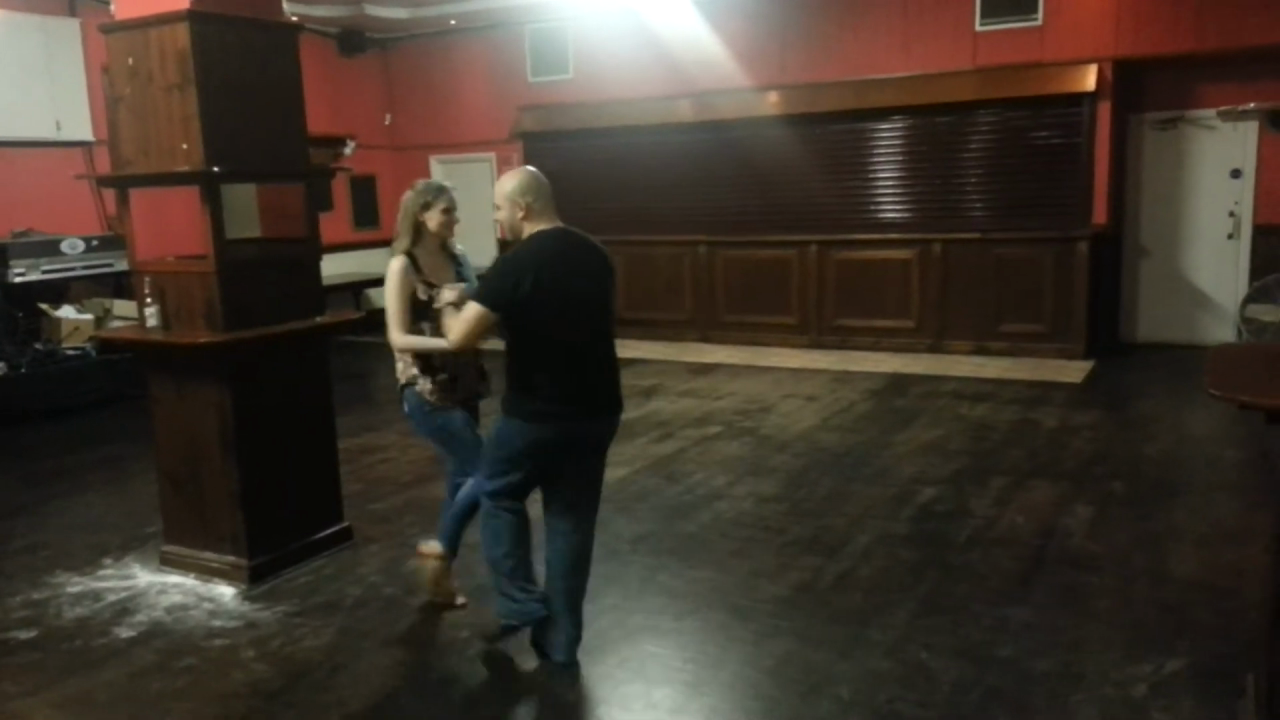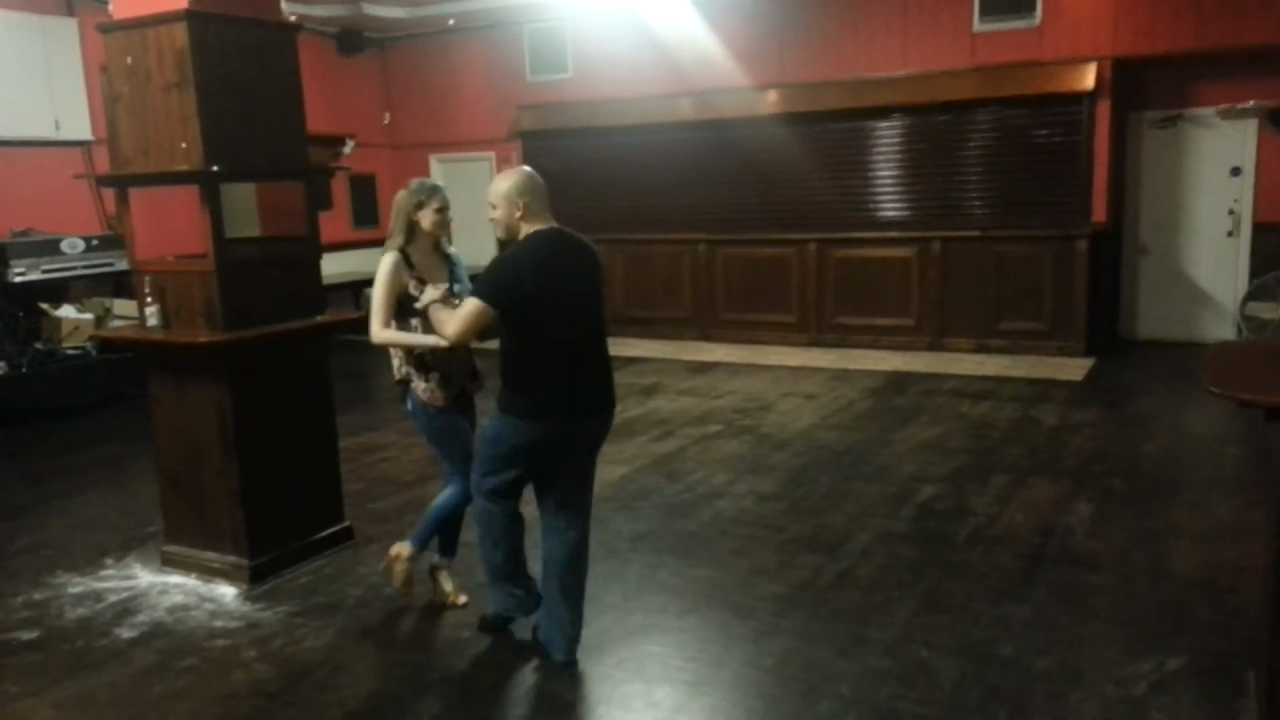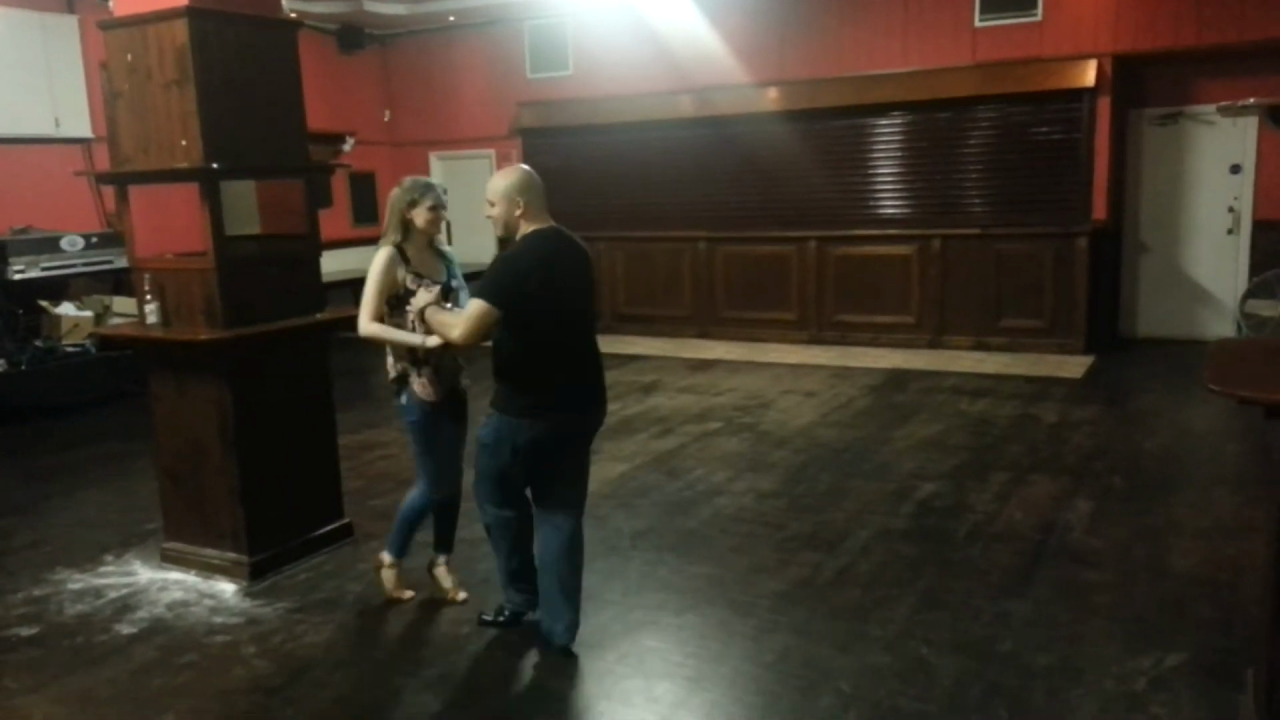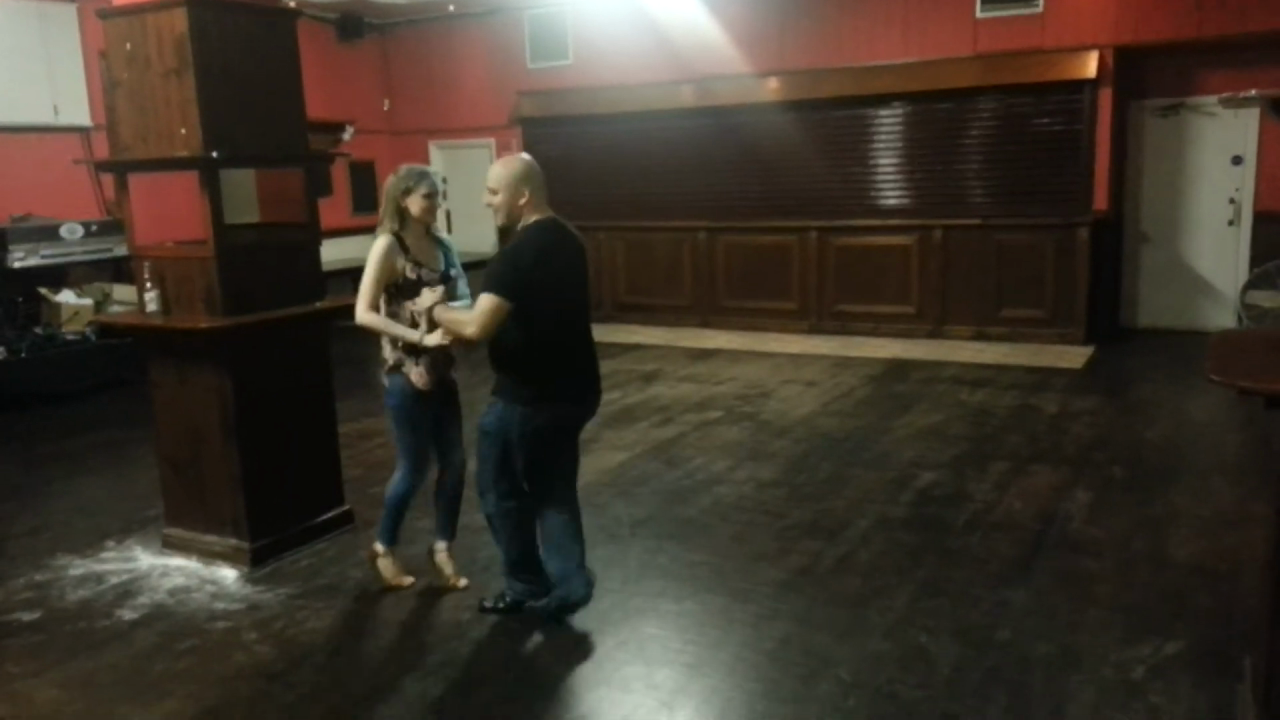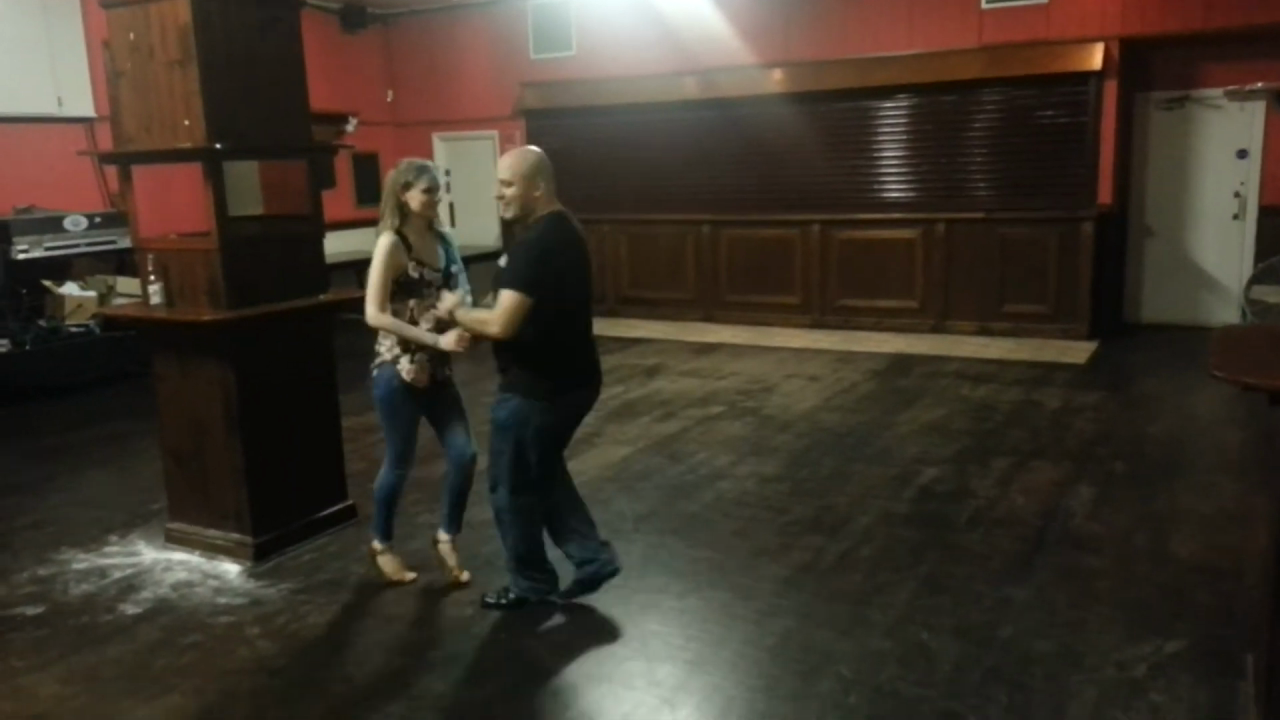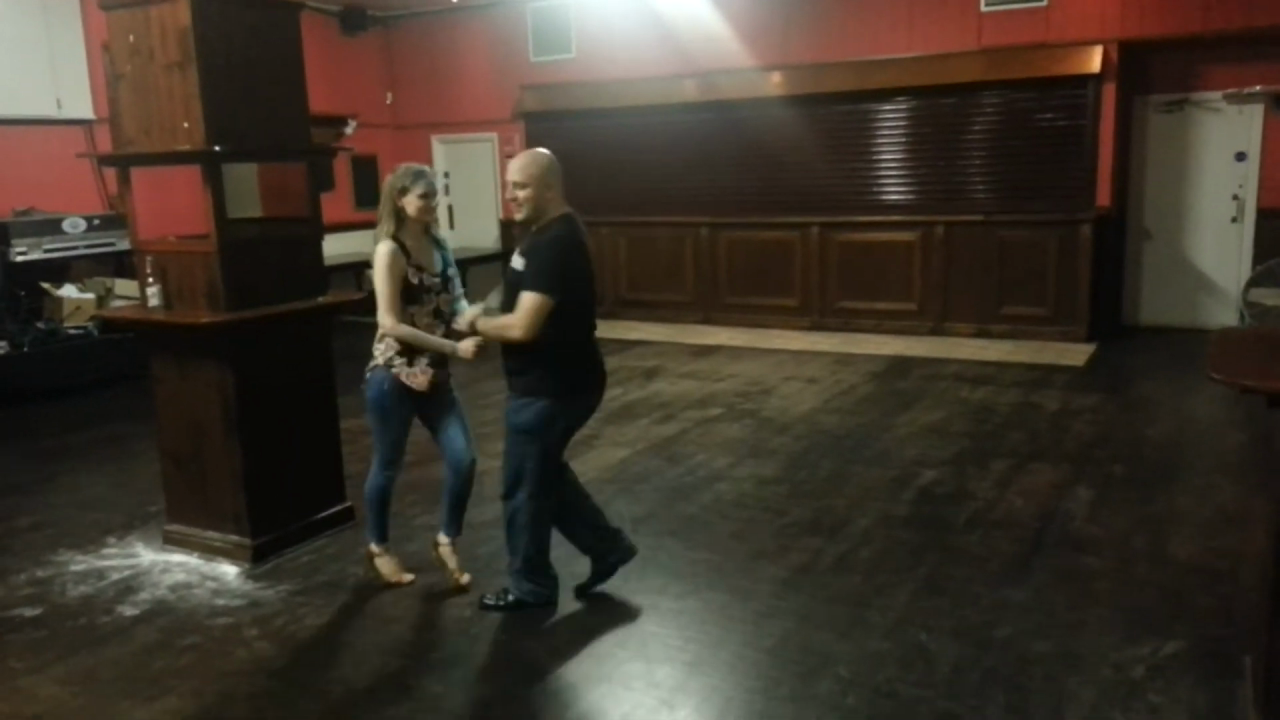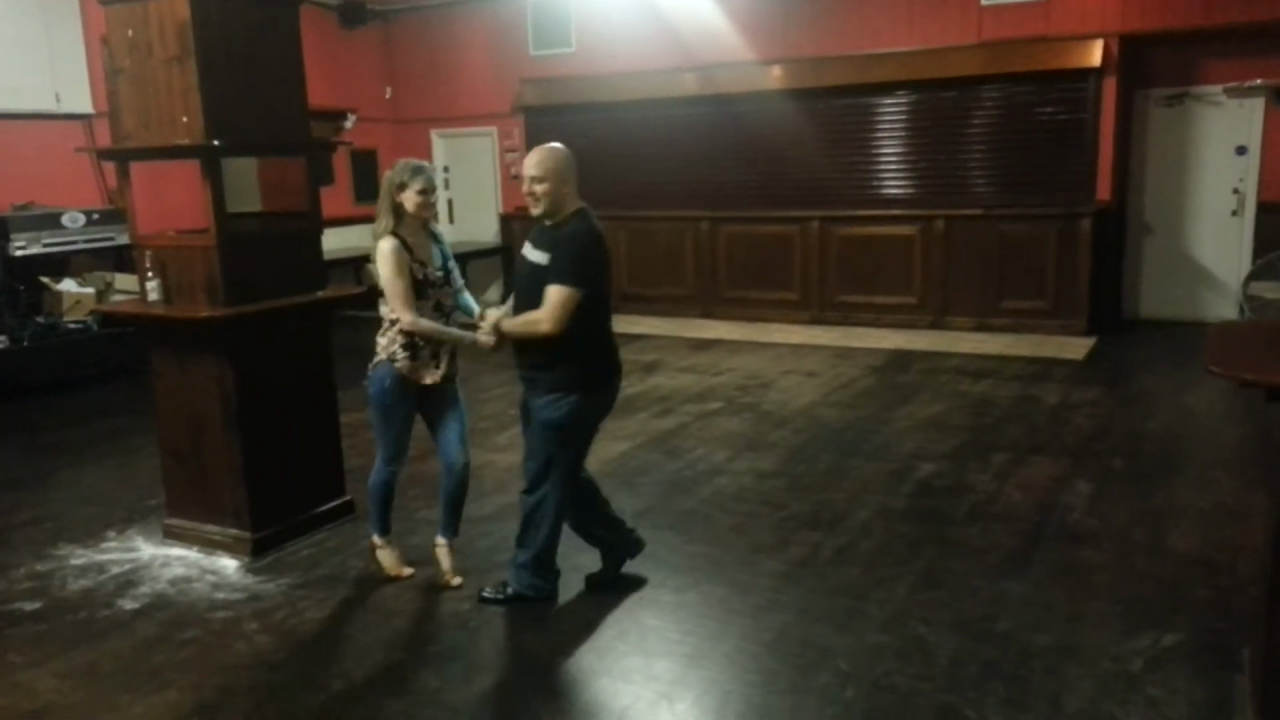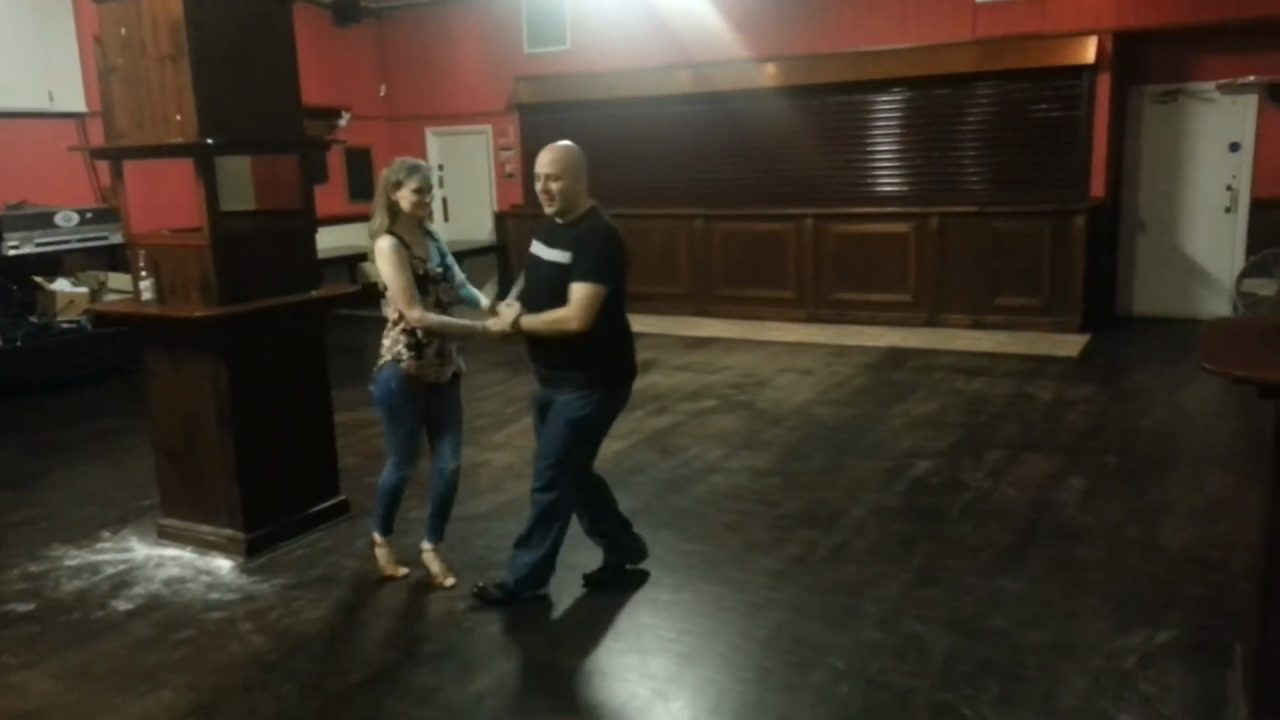
dt=0.1s
person 1, frame 1
left shoulder: (516, 265)
right shoulder: (594, 255)
left elbow: (460, 336)
left wrist: (450, 305)
left hip: (536, 415)
right hip: (597, 411)
left knee: (498, 497)
right knee: (572, 521)
left ankle: (521, 606)
right ankle: (560, 642)
person 1, frame 2
left shoulder: (515, 264)
right shoulder: (583, 253)
left elbow: (458, 330)
left wrist: (435, 305)
left hip: (532, 413)
right hip: (591, 410)
left knee: (493, 494)
right knee: (568, 519)
left ankle: (515, 598)
right ankle: (559, 638)
person 1, frame 3
left shoulder: (516, 263)
right shoulder: (574, 252)
left elbow: (463, 333)
left wrist: (429, 307)
right wrist: (496, 320)
left hip: (526, 412)
right hip: (582, 406)
left knee: (500, 500)
right knee: (561, 511)
left ankle: (522, 599)
right ankle: (558, 624)
person 1, frame 4
left shoulder: (520, 252)
right shoulder: (564, 239)
left elbow: (478, 328)
left wrist: (436, 310)
right wrist: (458, 314)
left hip: (528, 397)
right hip: (575, 390)
left knee: (501, 492)
right knee: (553, 487)
left ankle: (525, 588)
right ankle: (567, 583)
person 1, frame 5
left shoulder: (534, 246)
right shoulder: (562, 232)
left elbow: (501, 325)
left wrist: (455, 311)
right wrist: (472, 312)
left hip: (535, 390)
right hip: (573, 381)
left knee: (512, 487)
right knee: (544, 472)
left ankle: (531, 584)
right ankle: (592, 557)
person 1, frame 6
left shoulder: (555, 246)
right shoulder: (548, 235)
left elbow: (523, 328)
left wrist: (476, 324)
right wrist: (487, 319)
left hip: (550, 389)
right hip: (548, 384)
left knee: (522, 486)
right knee: (547, 474)
left ankle: (530, 585)
right ankle: (607, 546)
person 1, frame 7
left shoulder: (576, 240)
right shoulder: (551, 230)
left elbow: (550, 321)
left wrist: (499, 325)
right wrist: (507, 314)
left hip: (571, 384)
right hip: (557, 380)
left knee: (544, 480)
right knee: (559, 471)
left ankle: (531, 579)
right ankle: (617, 542)
person 1, frame 8
left shoulder: (598, 237)
right shoulder: (549, 228)
left elbow: (576, 319)
right elbow: (540, 291)
left wrist: (514, 322)
right wrist: (513, 309)
left hip: (592, 381)
right hip: (555, 378)
left knee: (550, 476)
right knee: (571, 470)
left ankle: (524, 577)
right ankle: (624, 548)
person 2, frame 1
left shoulder: (458, 260)
right shoulder: (402, 267)
right elbow: (399, 338)
right wrist: (453, 341)
left hip: (461, 387)
right hip: (425, 392)
left knee: (462, 477)
left ankle: (440, 568)
right ankle: (438, 547)
person 2, frame 2
left shoulder: (451, 260)
right shoulder: (395, 263)
right elbow: (379, 333)
right wrist: (431, 340)
left hip: (460, 384)
right hip: (424, 389)
left knee: (460, 479)
right knee: (465, 482)
left ankle: (442, 565)
right ankle: (408, 550)
person 2, frame 3
left shoulder: (444, 257)
right shoulder: (390, 258)
left elbow: (467, 311)
right elbow: (366, 325)
right wrist: (422, 340)
left hip: (448, 381)
right hip: (417, 385)
left knee: (451, 479)
right knee: (434, 483)
left ankle: (440, 561)
right ankle: (389, 559)
person 2, frame 4
left shoulder: (441, 245)
right shoulder: (387, 247)
left elbow: (464, 298)
right elbow: (364, 314)
left wrist: (448, 309)
right wrist: (422, 337)
left hip: (440, 372)
right hip: (404, 374)
left knee: (452, 464)
right knee: (413, 469)
left ankle: (442, 547)
right ankle: (383, 548)
person 2, frame 5
left shoulder: (442, 239)
right shoulder: (391, 244)
left elbow: (463, 294)
right elbow: (375, 315)
right wrist: (434, 339)
left hip: (437, 369)
right hip: (398, 370)
left knee: (464, 455)
right knee: (399, 463)
left ankle: (447, 537)
right ankle: (382, 545)
person 2, frame 6
left shoulder: (437, 244)
right shoulder: (389, 250)
left elbow: (454, 298)
right elbow: (393, 325)
right wrist: (453, 348)
left hip: (433, 373)
right hip: (392, 375)
left knee: (463, 459)
right knee: (387, 467)
left ankle: (447, 541)
right ankle: (378, 547)
person 2, frame 7
left shoulder: (434, 239)
right shoulder: (391, 247)
left elbow: (458, 291)
right elbow: (408, 319)
left wrist: (484, 317)
right wrist: (472, 338)
left hip: (440, 368)
right hip: (396, 370)
left knee: (457, 462)
right knee: (392, 461)
left ankle: (444, 542)
right ankle: (381, 539)
person 2, frame 8
left shoulder: (431, 239)
right shoulder: (388, 245)
left elbow: (462, 291)
right elbow: (417, 315)
left wrist: (492, 306)
right wrist: (483, 328)
left hip: (443, 368)
right hip: (401, 373)
left knee: (449, 466)
right knee: (402, 465)
left ankle: (431, 546)
right ankle: (381, 538)
